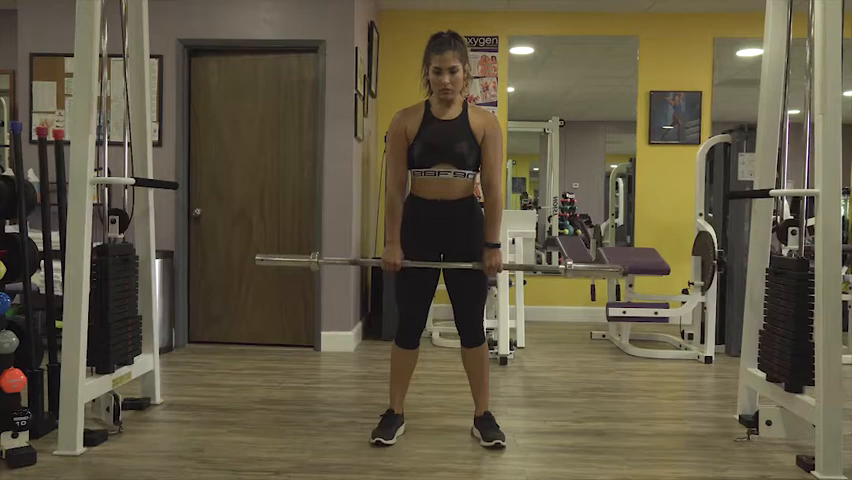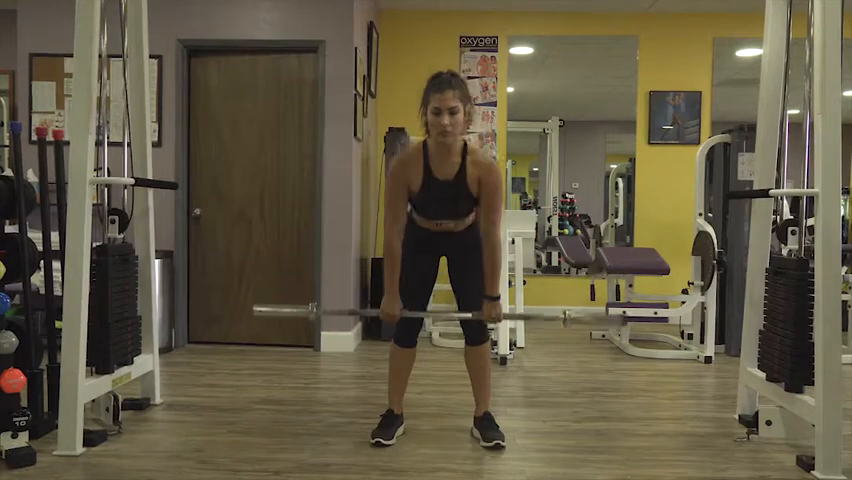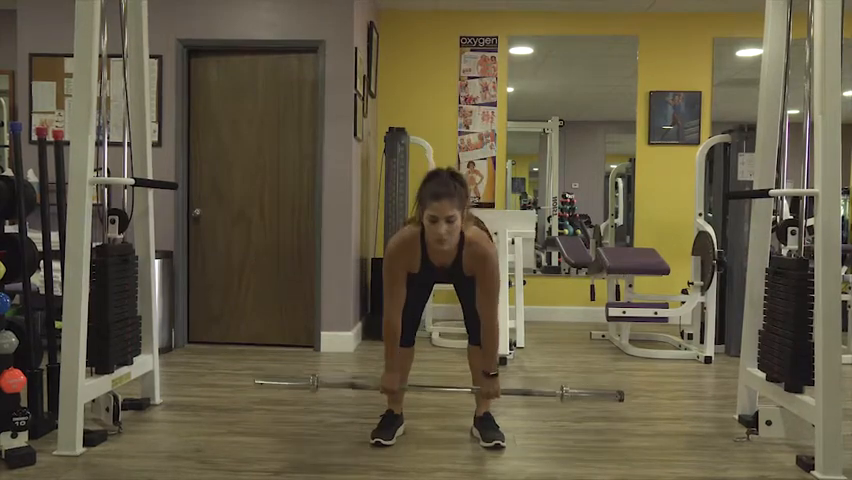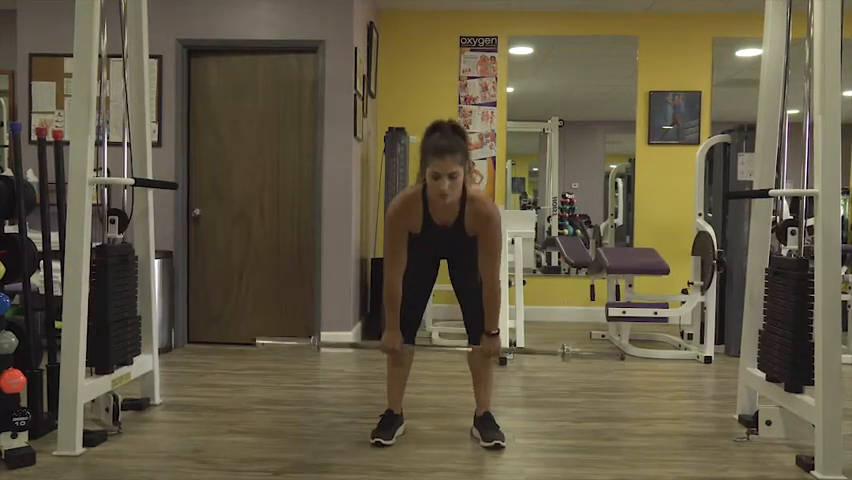
dt=0.5s
person 1, frame 1
left shoulder: (484, 122)
right shoulder: (406, 120)
left elbow: (493, 187)
right elbow: (394, 187)
left wrist: (492, 244)
right wrist: (392, 242)
left hip: (465, 224)
right hip: (418, 224)
left knee: (471, 326)
right knee: (409, 325)
left ankle: (482, 415)
right ankle: (394, 412)
person 1, frame 2
left shoulder: (484, 168)
right shoulder: (404, 165)
left elbow: (491, 235)
right elbow: (393, 233)
left wrist: (492, 296)
right wrist: (391, 294)
left hip: (467, 241)
right hip: (419, 241)
left knee: (476, 327)
right knee: (406, 326)
left ankle: (483, 415)
right ankle: (394, 413)
person 1, frame 3
left shoulder: (481, 249)
right shoulder: (400, 247)
left elbow: (489, 321)
right elbow: (392, 318)
left wrist: (490, 373)
right wrist: (391, 369)
left knee: (477, 328)
right knee: (405, 328)
left ankle: (483, 416)
right ankle: (394, 414)
person 1, frame 4
left shoulder: (484, 210)
right shoulder: (402, 207)
left elbow: (490, 279)
right elbow: (393, 276)
left wrist: (492, 332)
right wrist: (391, 330)
left hip: (465, 253)
right hip: (421, 253)
left knee: (478, 329)
right knee: (405, 328)
left ankle: (483, 416)
right ankle: (393, 414)
